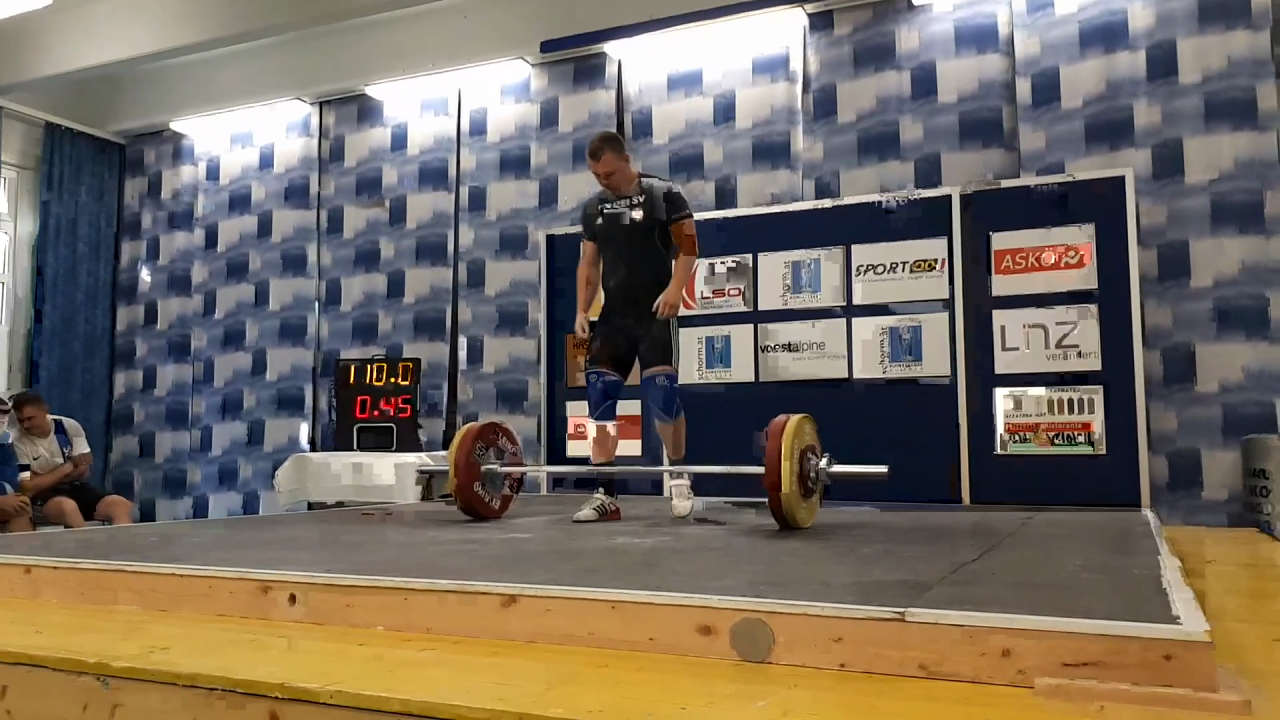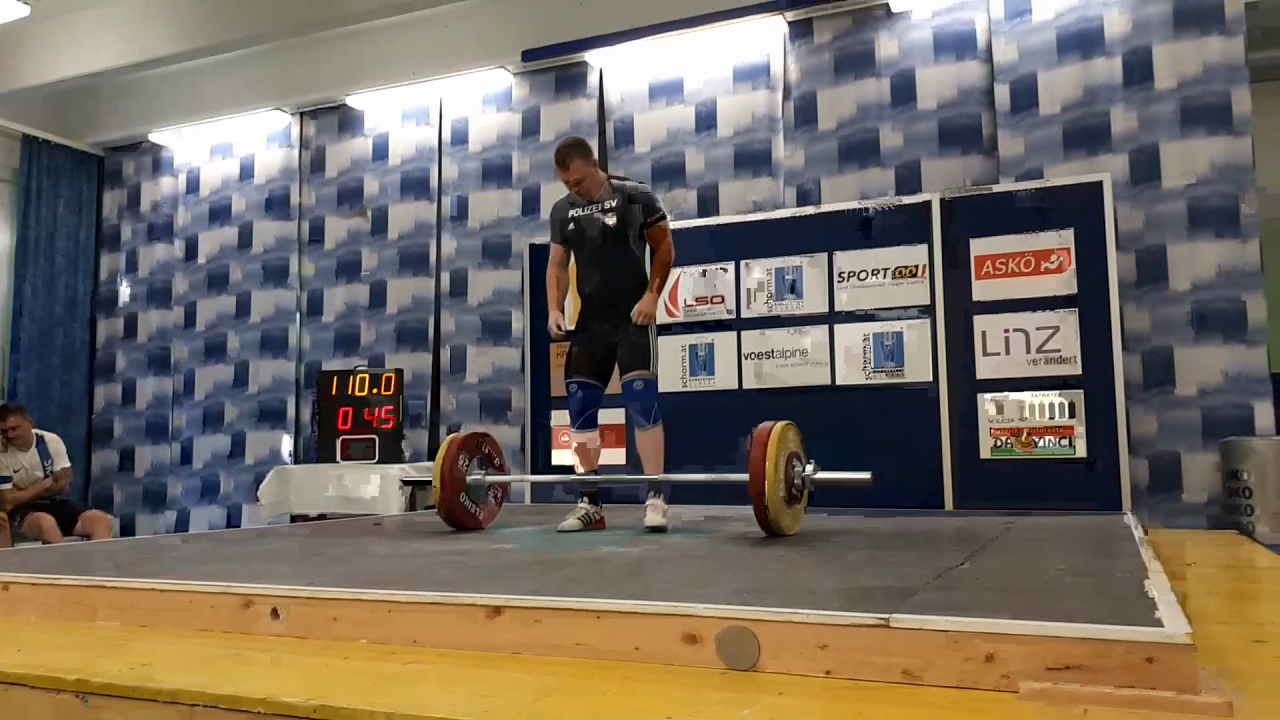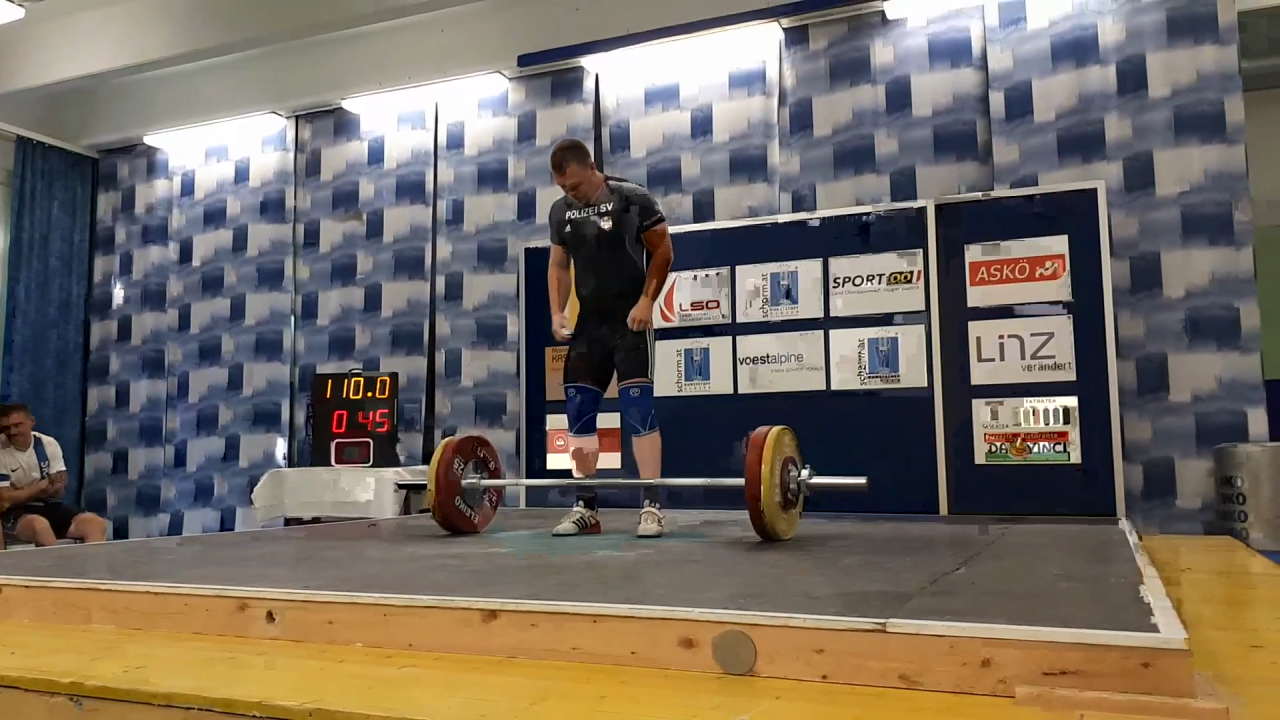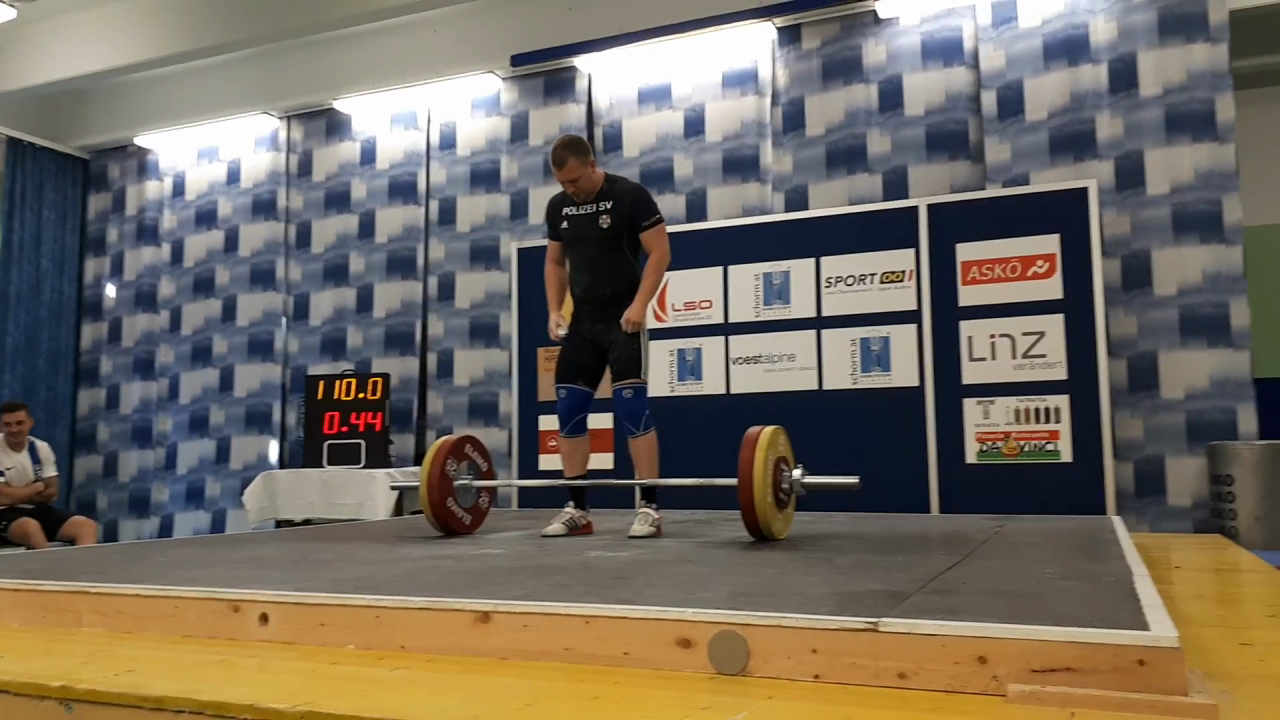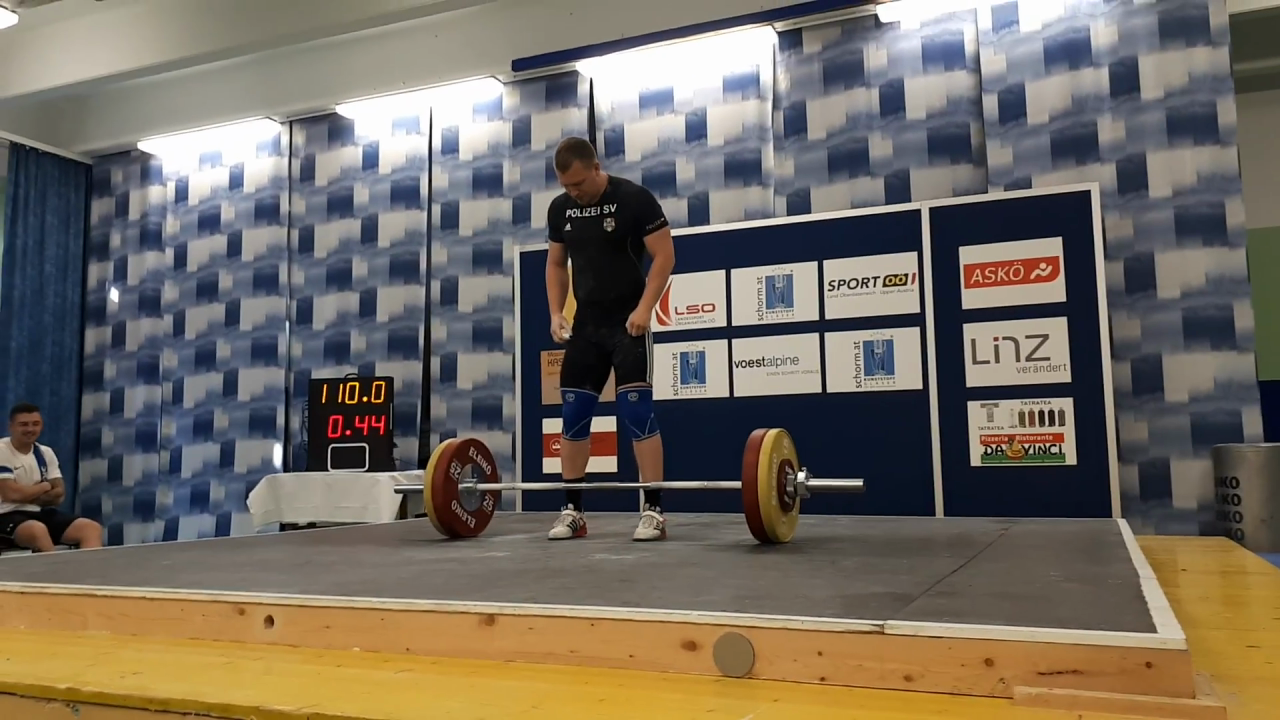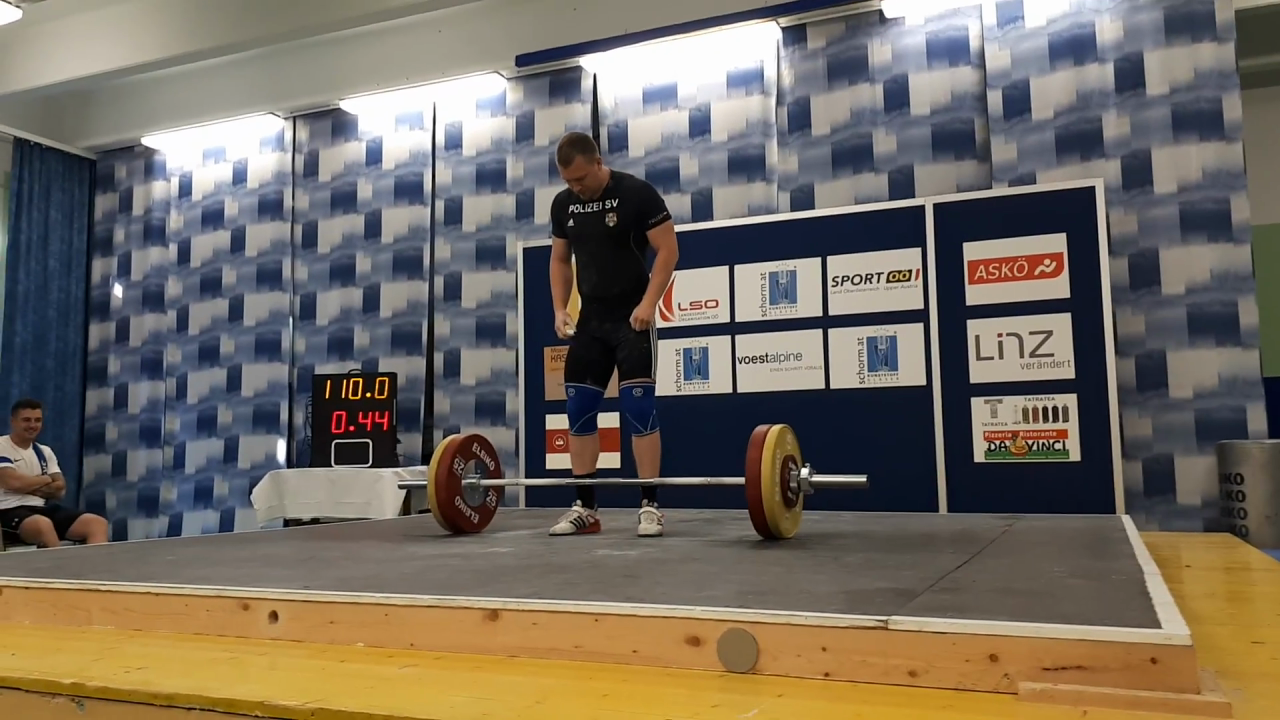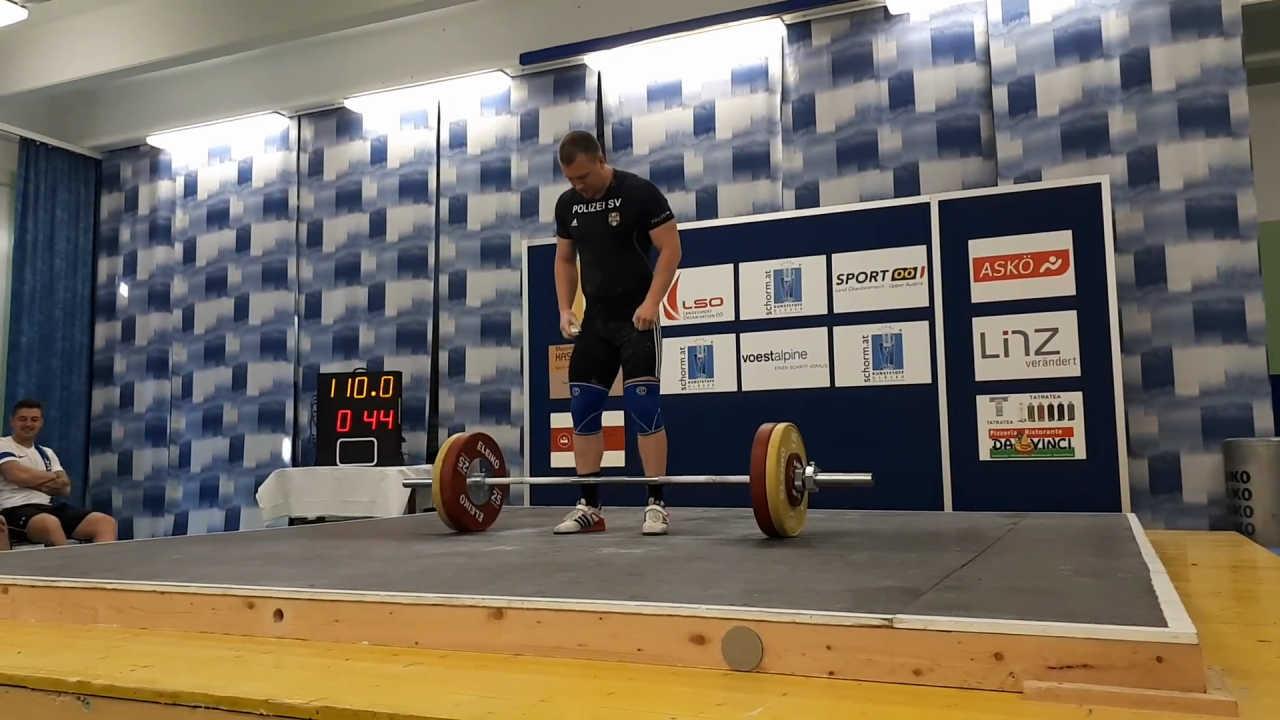
dt=0.2s
person 1, frame 1
left shoulder: (662, 194)
right shoulder: (593, 208)
left elbow: (688, 244)
right elbow: (588, 263)
left wrist: (675, 286)
right wrist: (582, 310)
left hip: (654, 312)
right hip: (614, 314)
left knee: (662, 394)
right knee: (599, 396)
left ankle: (679, 476)
right ankle: (606, 494)
person 1, frame 2
left shoulder: (634, 195)
right shoulder: (562, 211)
left elbow: (664, 248)
right elbow: (557, 264)
left wrist: (651, 295)
right wrist: (554, 309)
left hip: (632, 316)
right hip: (591, 320)
left knee: (641, 400)
right knee: (580, 406)
left ankle: (656, 499)
right ankle: (590, 503)
person 1, frame 3
left shoulder: (631, 198)
right shoulder: (560, 212)
left elbow: (662, 251)
right elbow: (558, 265)
left wrist: (646, 301)
right wrist: (557, 311)
left hip: (629, 319)
right hip: (589, 323)
left knee: (638, 406)
right knee: (578, 409)
left ankle: (652, 506)
right ankle: (586, 507)
person 1, frame 4
left shoulder: (631, 196)
right shoulder: (557, 207)
left elbow: (659, 252)
left wrist: (640, 304)
right wrist: (554, 310)
left hip: (623, 319)
right hip: (581, 322)
left knee: (631, 406)
right knee: (569, 410)
left ankle: (649, 508)
right ankle: (576, 508)
person 1, frame 5
left shoulder: (635, 199)
right shoulder: (560, 209)
left elbow: (664, 256)
right elbow: (555, 263)
left wrist: (644, 307)
right wrist: (556, 313)
left hip: (627, 322)
right hip: (585, 325)
left knee: (635, 411)
right knee: (573, 414)
left ankle: (652, 510)
right ankle: (573, 509)
person 1, frame 6
left shoulder: (637, 193)
right shoulder: (563, 204)
left elbow: (668, 250)
right elbow: (560, 259)
left wrist: (648, 303)
right wrist: (560, 309)
left hip: (631, 317)
right hip: (590, 320)
left knee: (638, 406)
right knee: (579, 409)
left ankle: (650, 506)
right ankle: (585, 507)
person 1, frame 7
left shoulder: (640, 193)
right shoulder: (567, 204)
left elbow: (671, 249)
right elbow: (565, 260)
left wrist: (651, 303)
right wrist: (565, 308)
left hip: (636, 316)
right hip: (594, 320)
left knee: (643, 406)
right knee: (583, 409)
left ankle: (657, 503)
right ankle: (589, 506)
